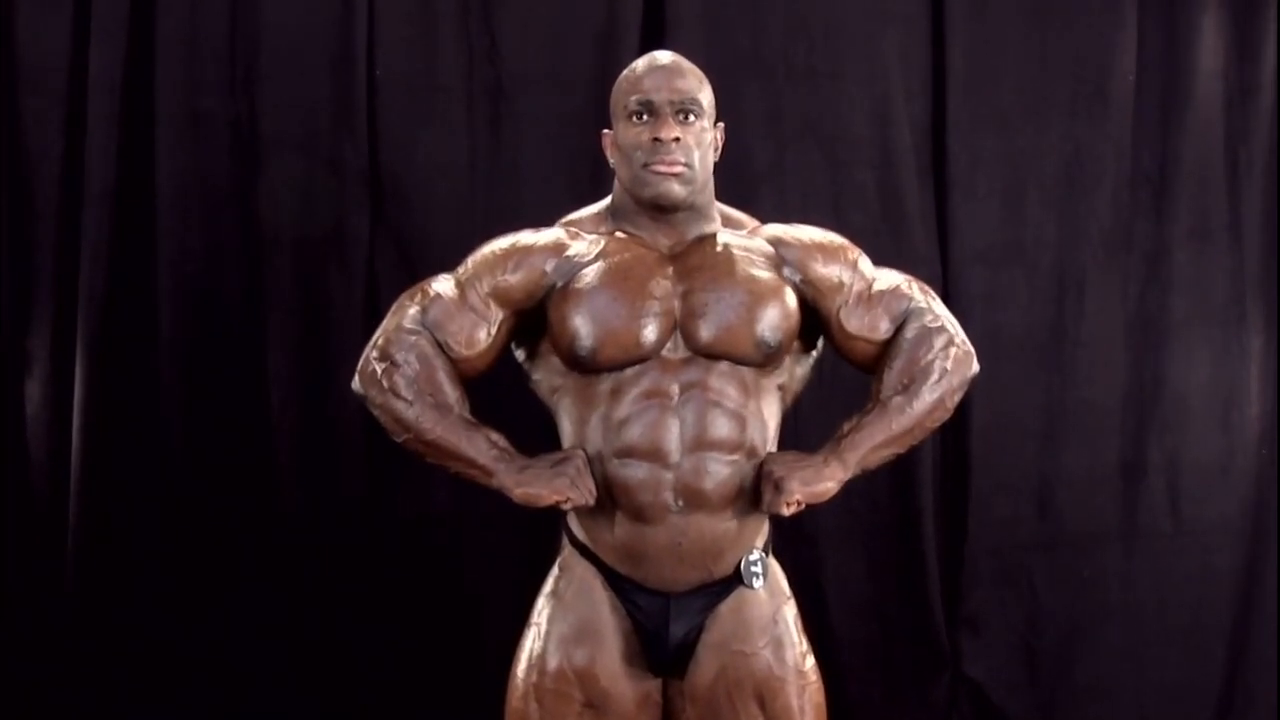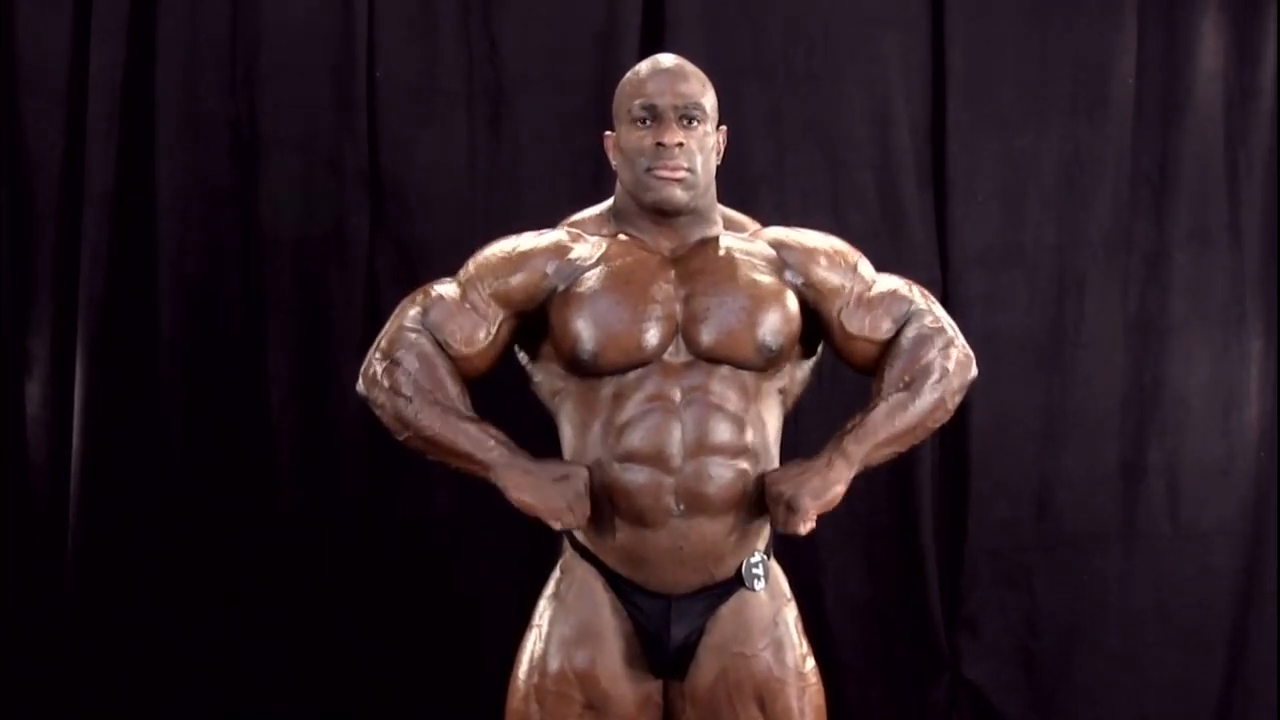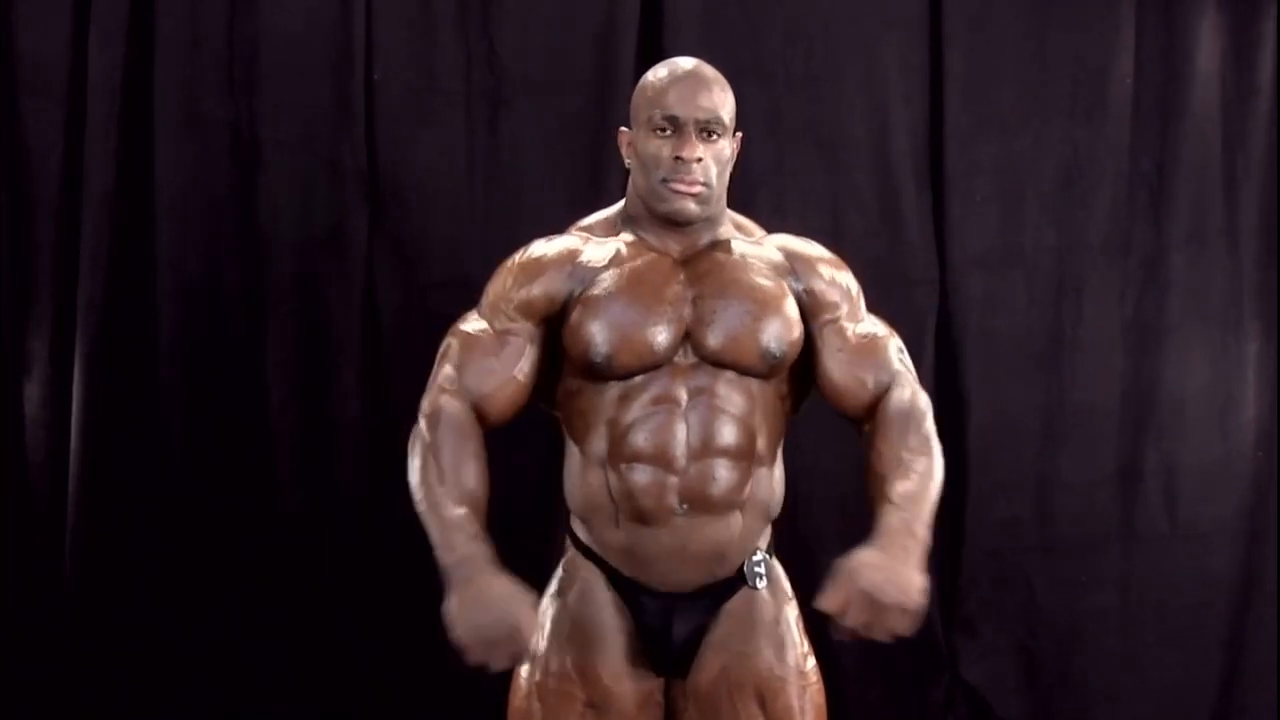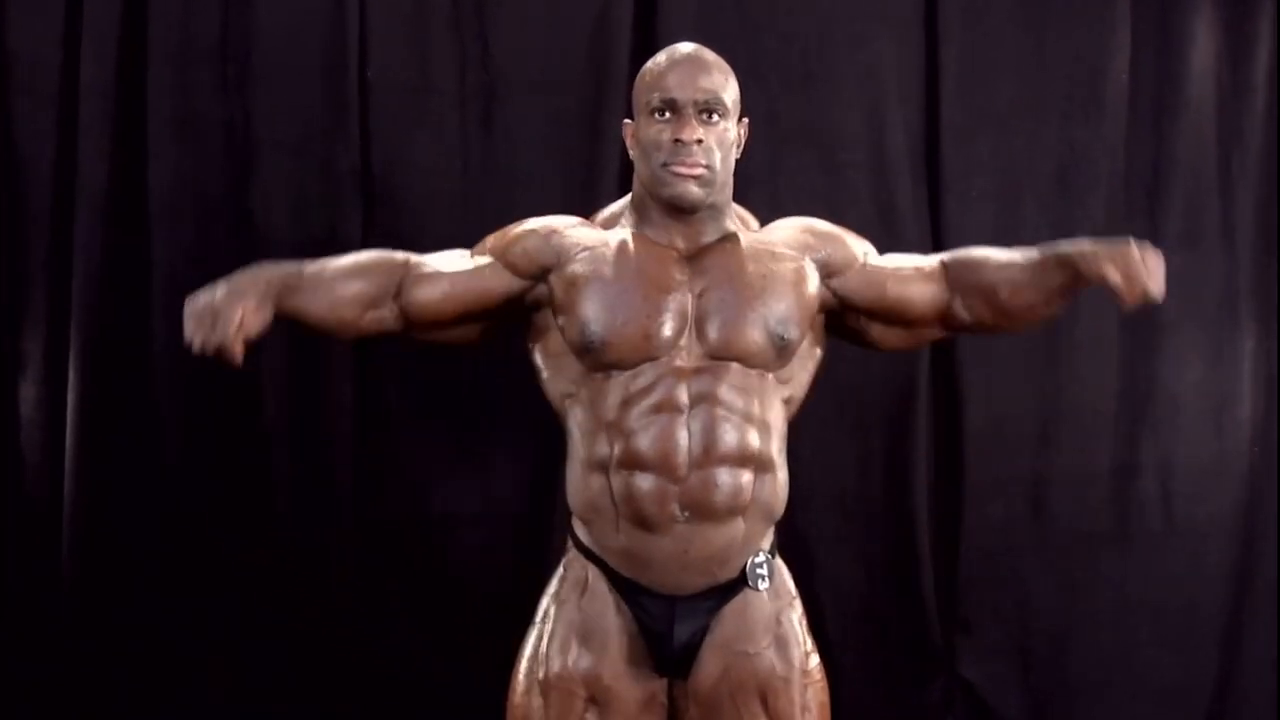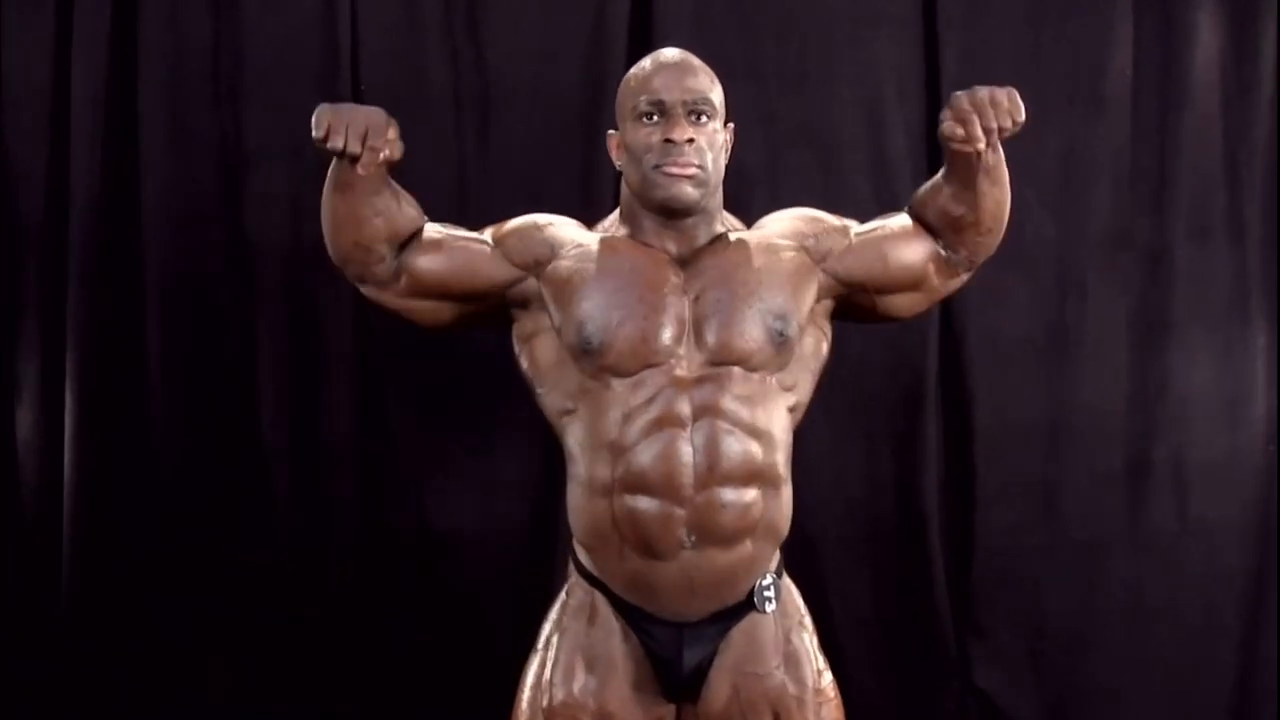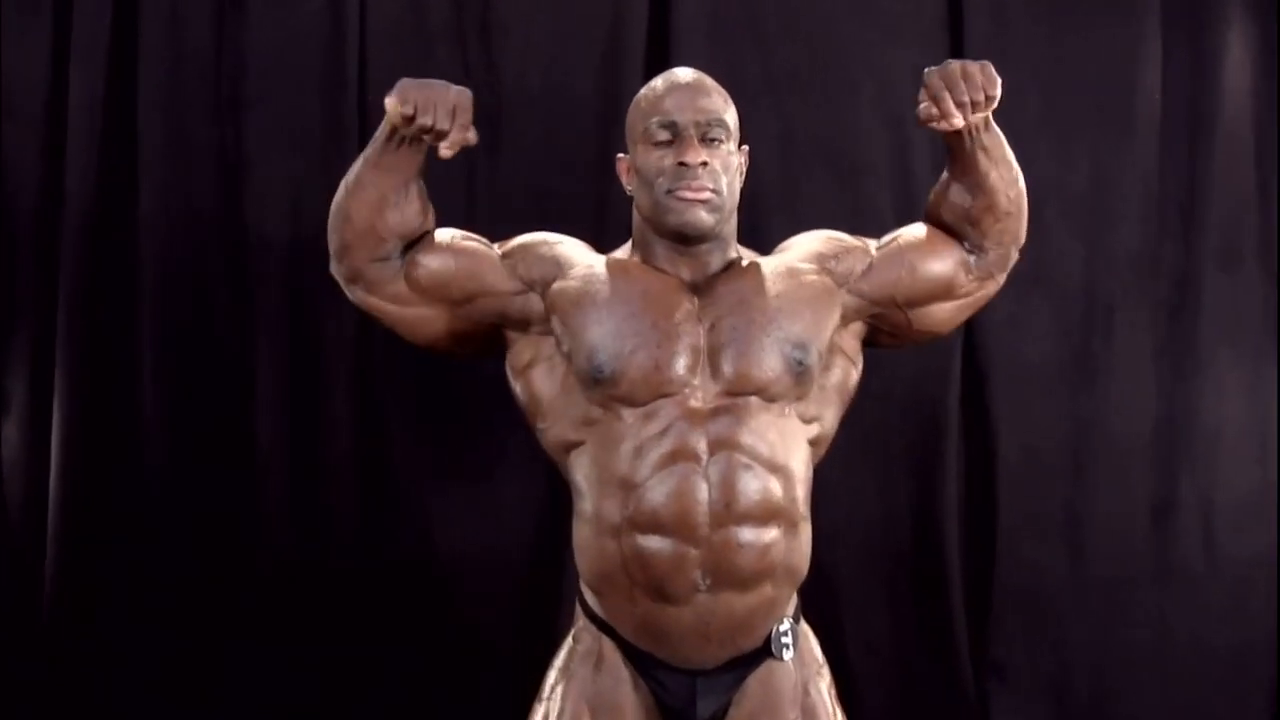
dt=0.4s
person 1, frame 1
left shoulder: (794, 260)
right shoulder: (545, 262)
left elbow: (942, 347)
right elbow: (393, 359)
left wrist: (836, 461)
right wrist: (508, 468)
left hip: (742, 599)
right hip: (595, 597)
person 1, frame 2
left shoulder: (795, 263)
right shoulder: (543, 265)
left elbow: (942, 353)
right elbow: (394, 364)
left wrist: (841, 461)
right wrist: (505, 465)
left hip: (743, 603)
right hip: (595, 600)
person 1, frame 3
left shoulder: (798, 271)
right shoulder: (554, 270)
left elbow: (894, 402)
right elbow: (453, 412)
left wrist: (897, 541)
right wrist: (468, 568)
left hip: (743, 603)
right hip: (597, 599)
person 1, frame 4
left shoulder: (806, 260)
right shoulder: (557, 256)
left elbow: (961, 288)
right elbow: (393, 288)
left wrist: (1075, 260)
right wrist: (269, 286)
left hip: (749, 604)
right hip: (600, 601)
person 1, frame 5
left shoulder: (803, 256)
right shoulder: (549, 261)
left elbow: (953, 242)
right elbow: (381, 258)
left wrist: (976, 150)
right wrist: (355, 162)
left hip: (756, 627)
right hip: (604, 625)
person 1, frame 6
left shoulder: (822, 286)
right shoulder: (554, 288)
left elbow: (984, 250)
right elbow: (370, 264)
left wrist: (973, 127)
right wrist: (402, 135)
